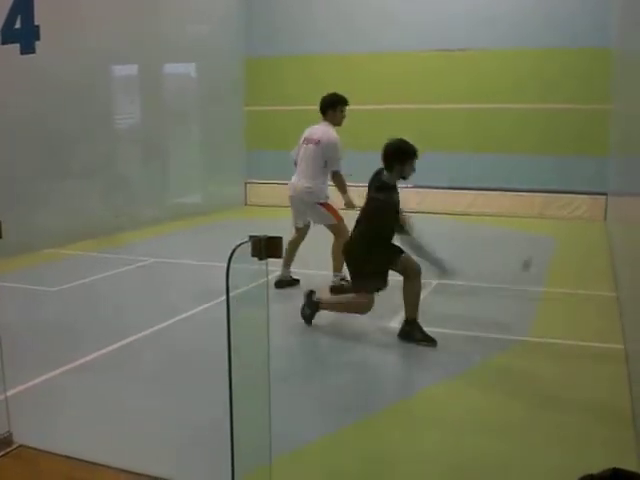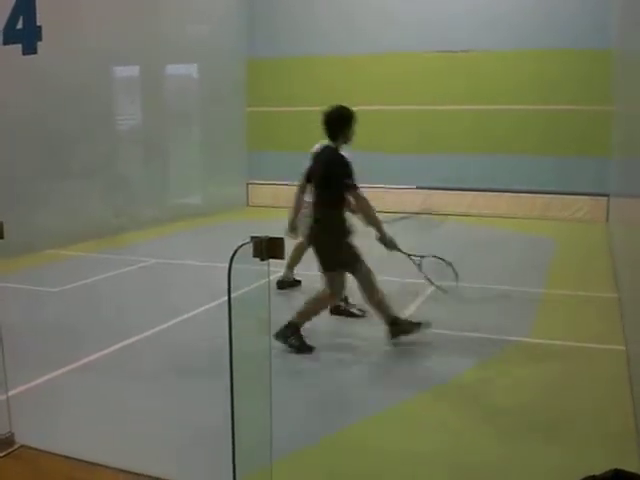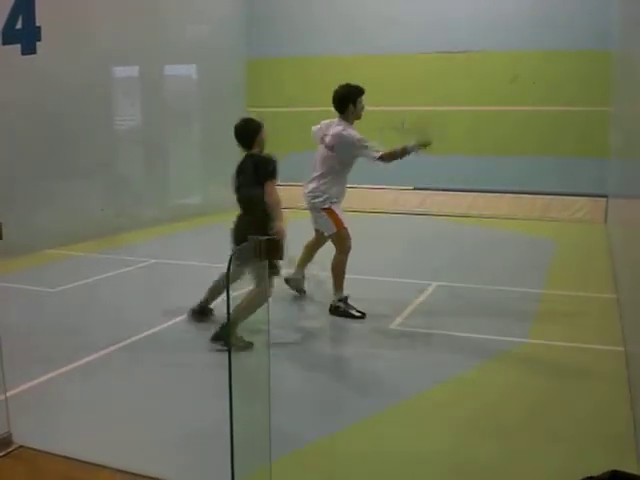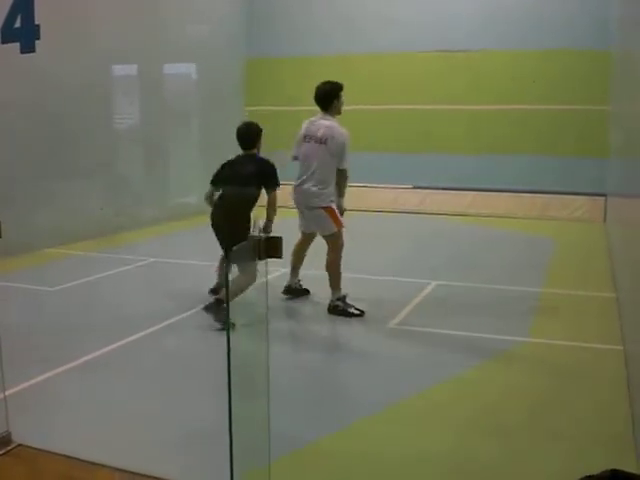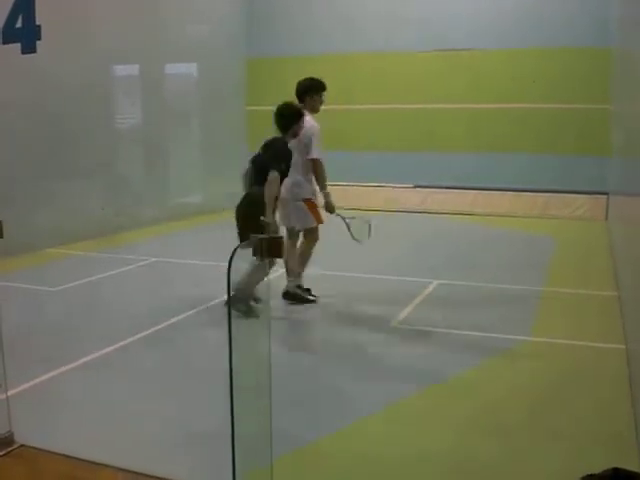
dt=0.4s
person 1, frame 1
left shoulder: (381, 176)
right shoulder: (384, 196)
left hip: (381, 244)
right hip: (360, 248)
left knee: (413, 269)
right knee: (364, 304)
left ankle: (410, 326)
right ankle: (314, 299)
person 1, frame 2
left shoulder: (321, 155)
right shoulder: (338, 162)
left elbow: (302, 187)
right elbow: (359, 201)
left wrist: (294, 218)
right wrist: (382, 233)
left hip: (327, 229)
right hip: (326, 232)
left knee: (364, 274)
right knee: (335, 289)
left ankle: (393, 323)
right ankle: (290, 330)
person 1, frame 3
left shoulder: (241, 167)
right shoulder: (266, 162)
right elbow: (270, 193)
right wrist: (278, 222)
left hip: (243, 227)
right hip: (258, 226)
left knee: (234, 272)
right knee: (264, 289)
left ankle: (201, 308)
right ankle: (227, 330)
person 1, frame 4
left shoulder: (229, 164)
right shoulder: (266, 166)
left elbow: (209, 196)
right elbow: (272, 201)
right wrist: (268, 224)
left hip: (218, 217)
right hip: (237, 217)
left knee: (232, 253)
right knee: (248, 274)
left ankle: (220, 287)
right ankle: (219, 303)
person 1, frame 5
left shoulder: (270, 144)
right shoulder: (283, 151)
left elbow: (248, 173)
right elbow: (272, 182)
right wrist: (270, 215)
left hip: (247, 207)
right hip: (256, 210)
right knee: (267, 259)
left ankle: (246, 290)
right ankle: (239, 296)
person 2, frame 1
left shoulder: (308, 132)
right shoulder: (331, 137)
right elbow: (335, 173)
right wrist: (346, 197)
left hip: (295, 190)
right hip: (313, 194)
left knee: (299, 233)
right knee: (341, 233)
left ankle: (284, 275)
right ankle: (338, 279)
person 2, frame 2
left shoulder: (320, 148)
left hip: (303, 204)
right hip: (311, 209)
left knee: (307, 239)
left ankle: (287, 277)
right ankle: (339, 301)
person 2, frame 3
left shoulder: (327, 126)
right shoulder: (349, 137)
left elbow: (314, 133)
right elbow: (384, 157)
right wrist: (413, 147)
left hip: (318, 194)
right hip: (324, 198)
left knee: (320, 237)
right knee: (344, 245)
left ankle: (297, 276)
right ankle: (338, 301)
person 2, frame 4
left shoulder: (306, 125)
right shoulder: (338, 132)
left elbow: (296, 157)
right elbow: (341, 171)
right wrist: (341, 199)
left hip: (301, 193)
right hip: (320, 197)
left knee: (306, 237)
right knee: (336, 245)
left ankle: (292, 283)
right ankle: (336, 300)
person 2, frame 5
right shoulder: (310, 125)
right elbow: (315, 163)
right wrist: (326, 194)
left hip: (284, 188)
right hip: (300, 190)
left knee: (291, 237)
right knee: (311, 236)
left ankle: (291, 284)
right ankle: (296, 284)
